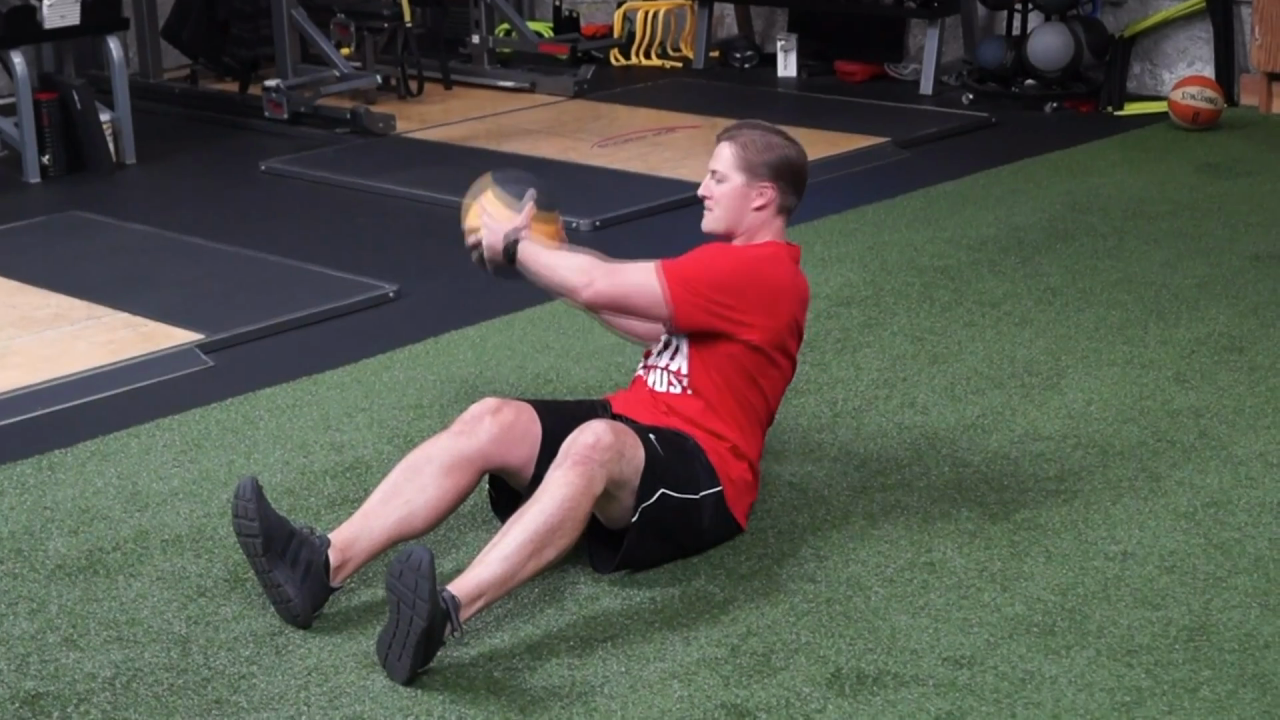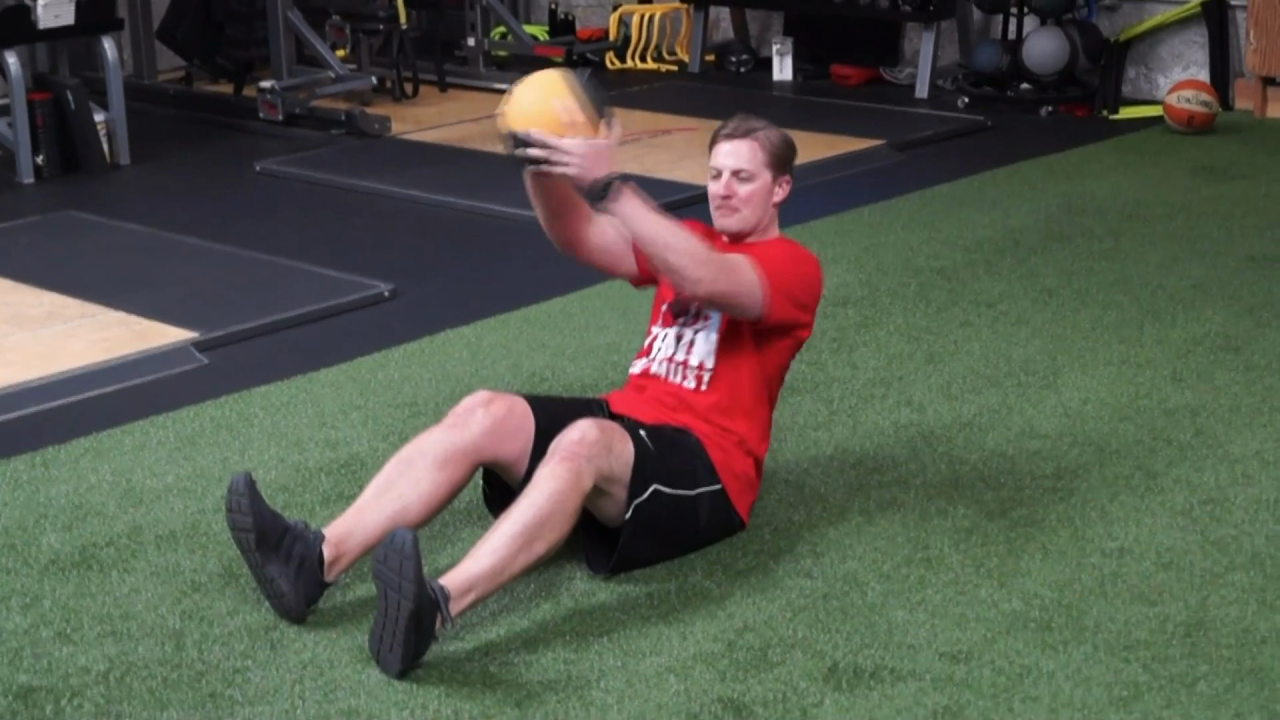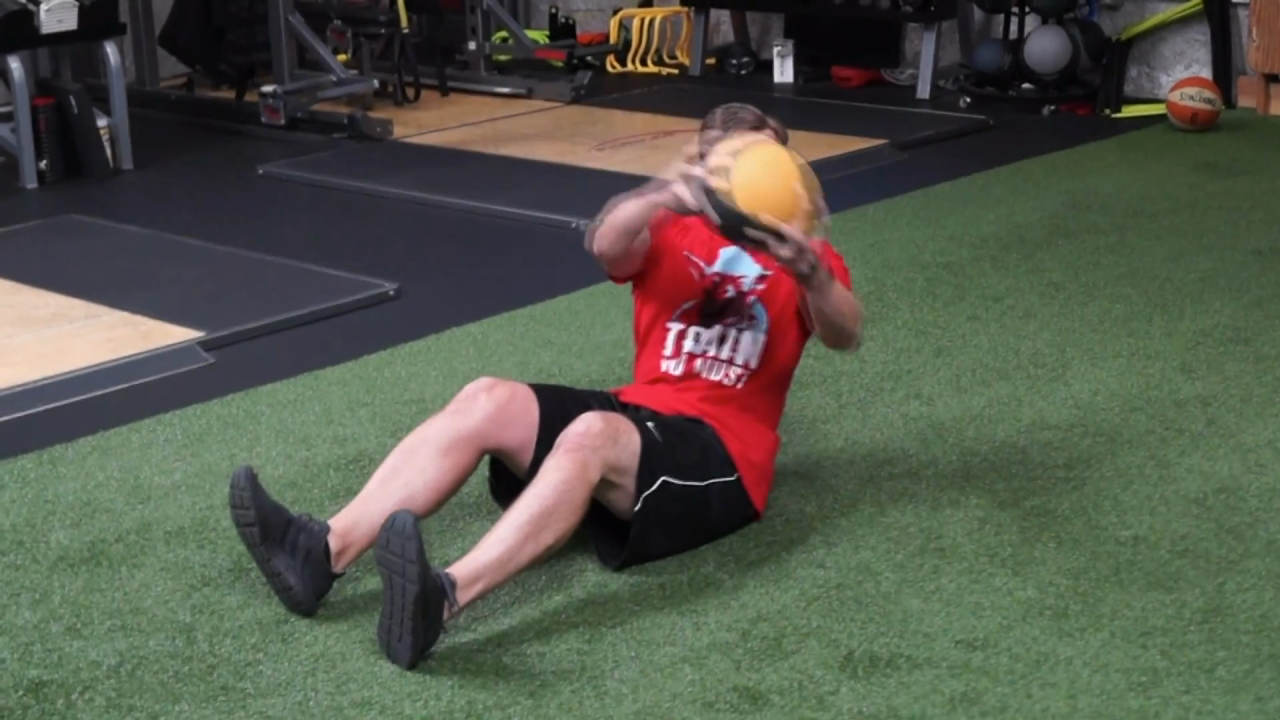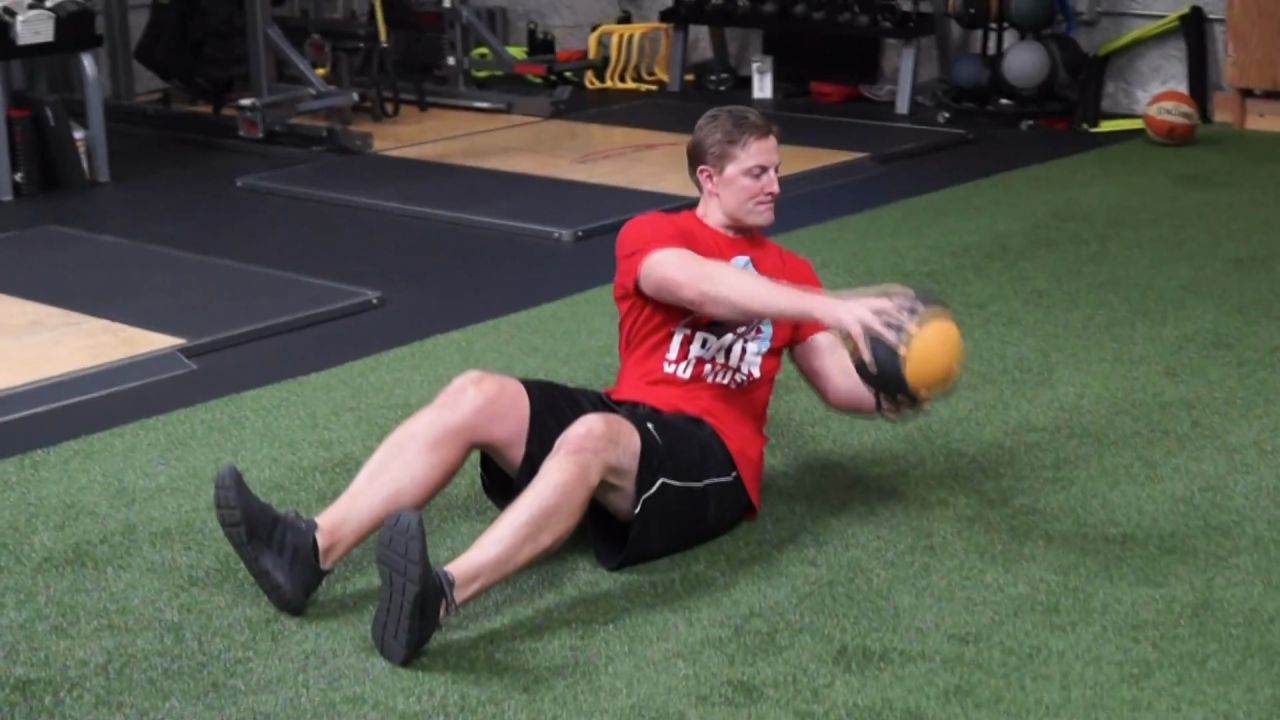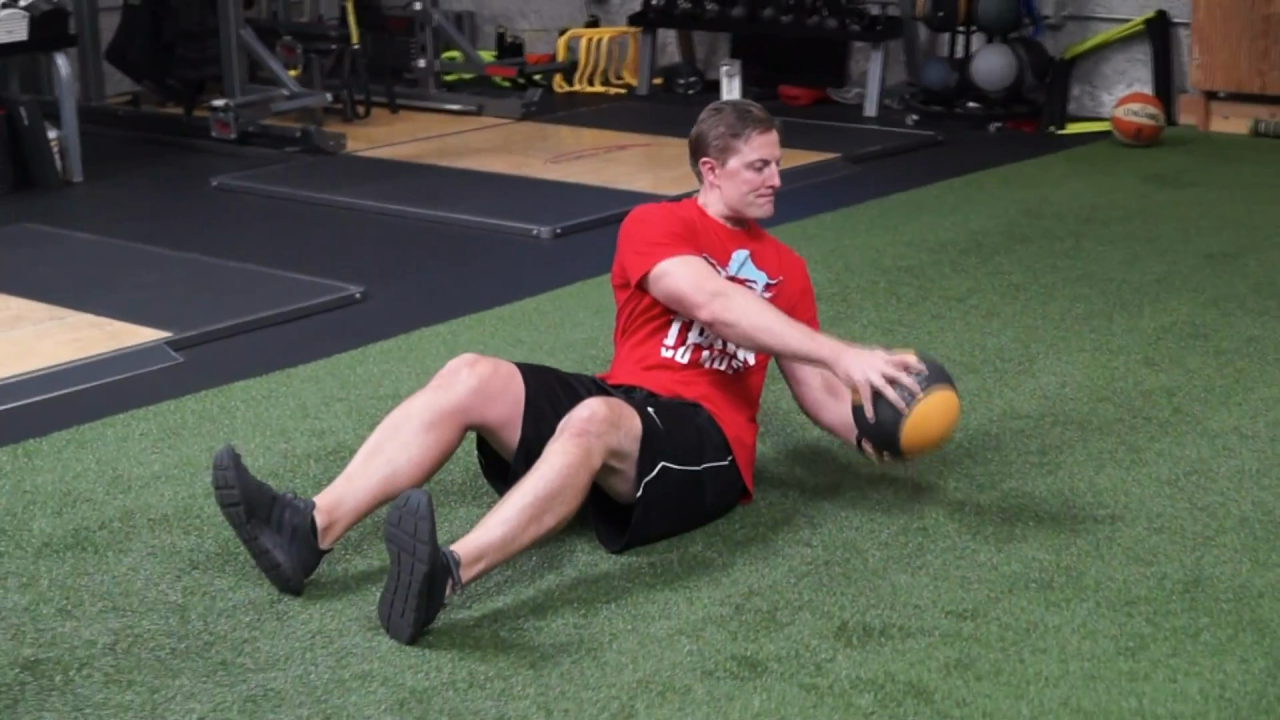
dt=0.4s
person 1, frame 1
left shoulder: (755, 270)
right shoulder: (755, 267)
left elbow: (599, 285)
right elbow: (674, 341)
left wrist: (515, 240)
right wrist: (547, 254)
left hip: (702, 473)
left knee: (595, 442)
right knee: (491, 421)
left ankle: (447, 612)
right ankle: (326, 562)
person 1, frame 2
left shoulder: (793, 268)
right shoulder: (700, 241)
left elbow: (702, 279)
right elbow: (577, 237)
left wrist: (610, 185)
right wrist: (541, 167)
left hip: (704, 468)
right hip: (630, 420)
left knee: (584, 443)
right knee: (483, 414)
left ankle: (436, 608)
right ankle: (320, 558)
person 1, frame 3
left shoulder: (810, 255)
right shoulder: (667, 236)
left elbow: (843, 334)
right elbow: (607, 245)
left wrist: (808, 268)
right wrist: (665, 198)
left hip: (723, 455)
right hip: (639, 414)
left knee: (591, 435)
right knee: (488, 400)
left ankle: (442, 598)
right ankle: (326, 549)
person 1, frame 4
left shoulder: (792, 272)
right shoulder: (652, 234)
left elbow: (841, 388)
right elbow: (703, 288)
right wrist: (830, 307)
left hip: (713, 454)
right hip: (625, 414)
left knee: (592, 439)
right knee: (476, 394)
left ankle: (441, 595)
right ankle: (313, 549)
person 1, frame 5
left shoulder: (785, 267)
right shoulder: (655, 225)
left elbow: (813, 389)
right elbow: (712, 306)
right wrist: (844, 353)
left hip: (707, 440)
right hip: (619, 400)
left knee: (594, 421)
right knee: (471, 377)
left ankle: (447, 576)
right ankle: (312, 528)
